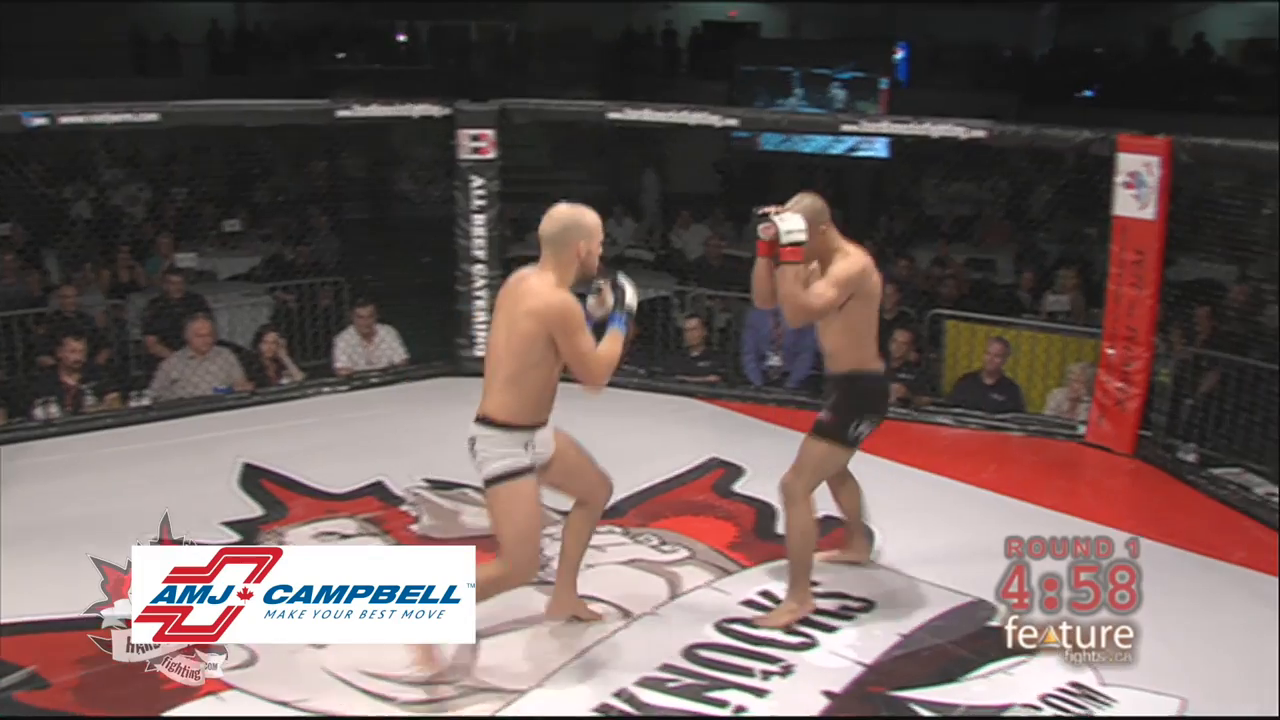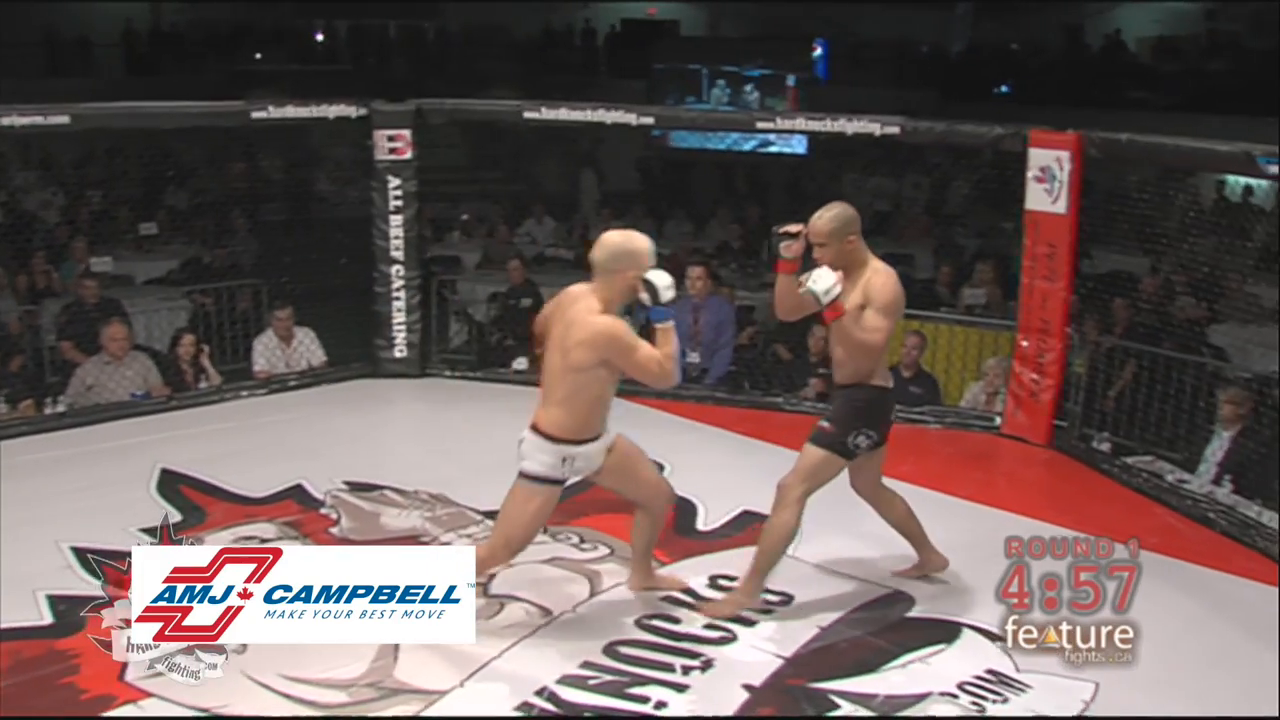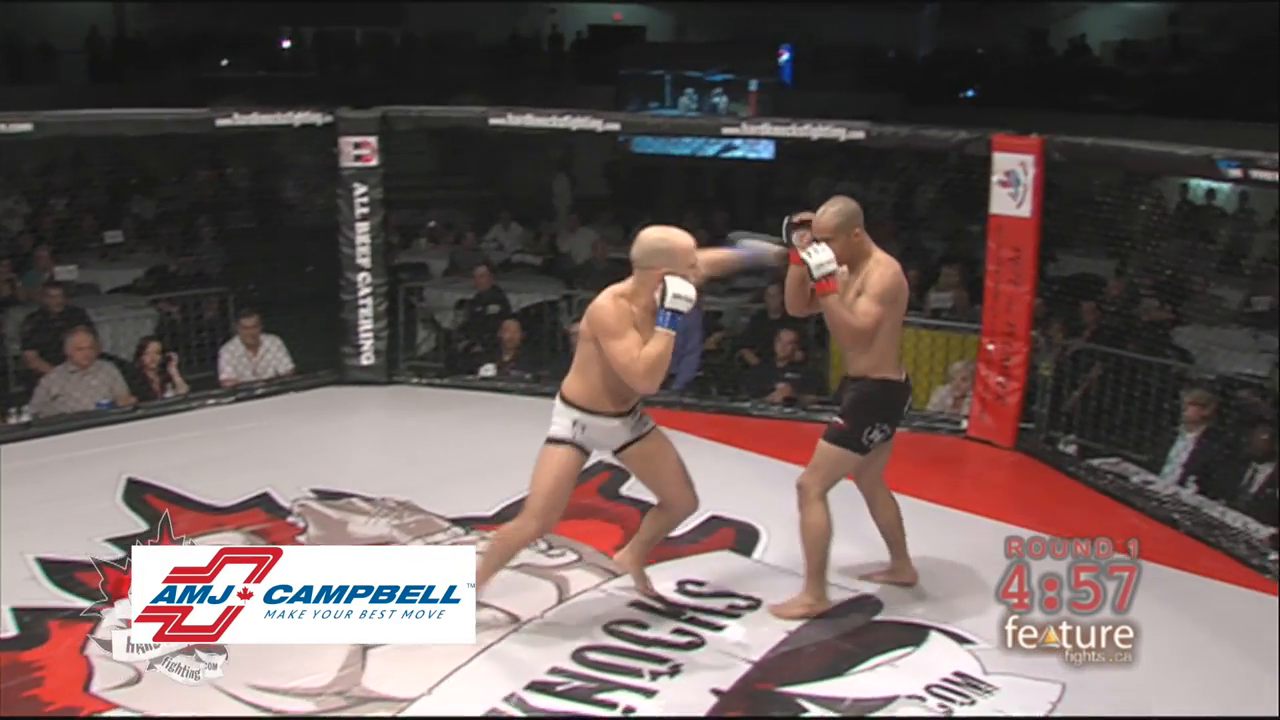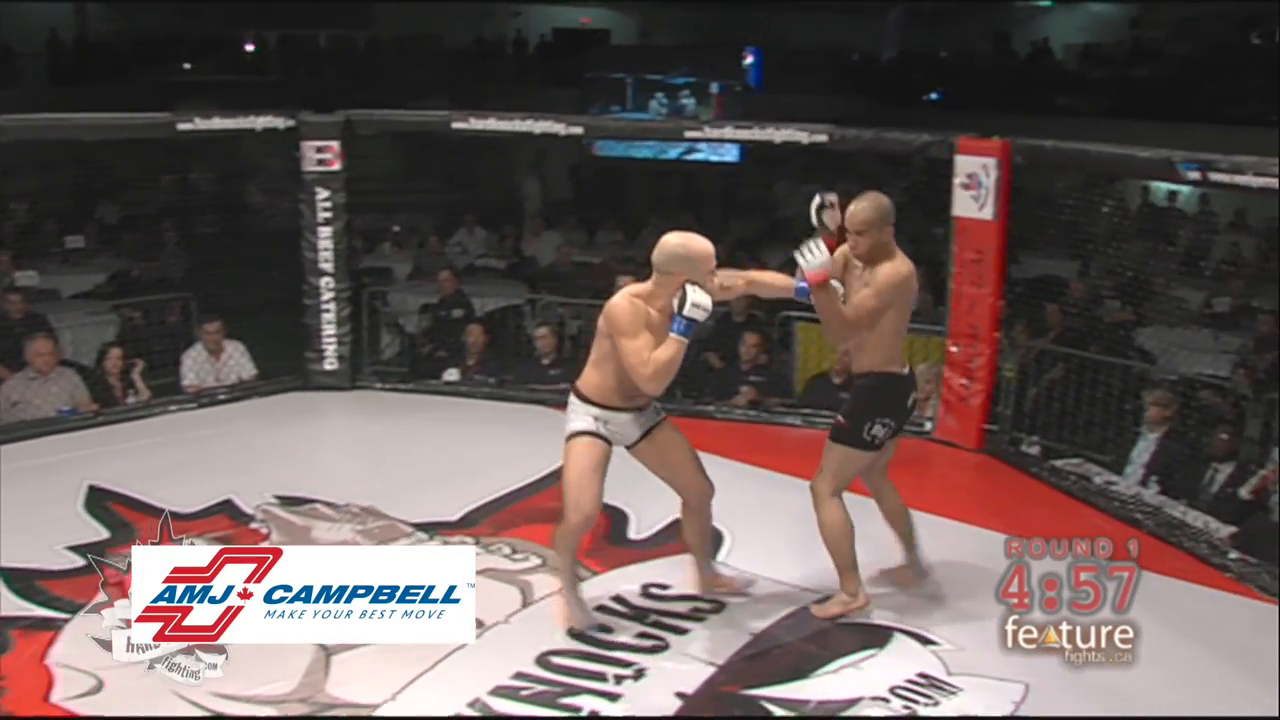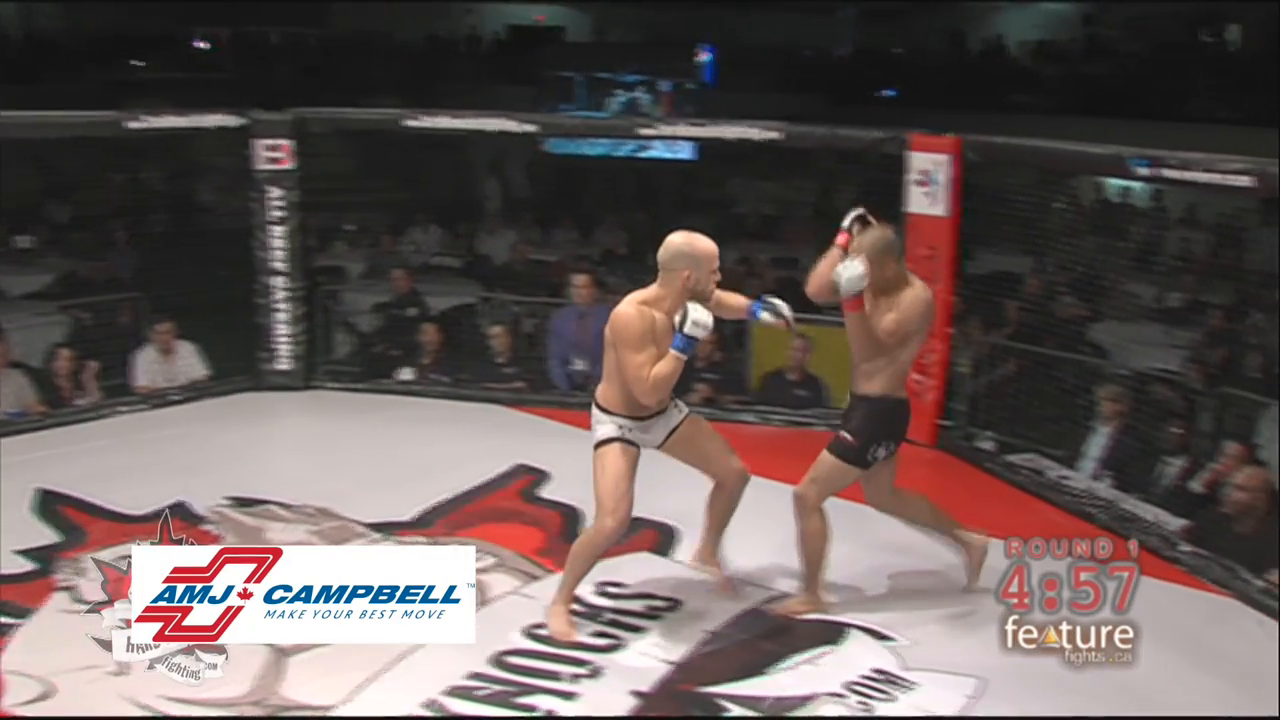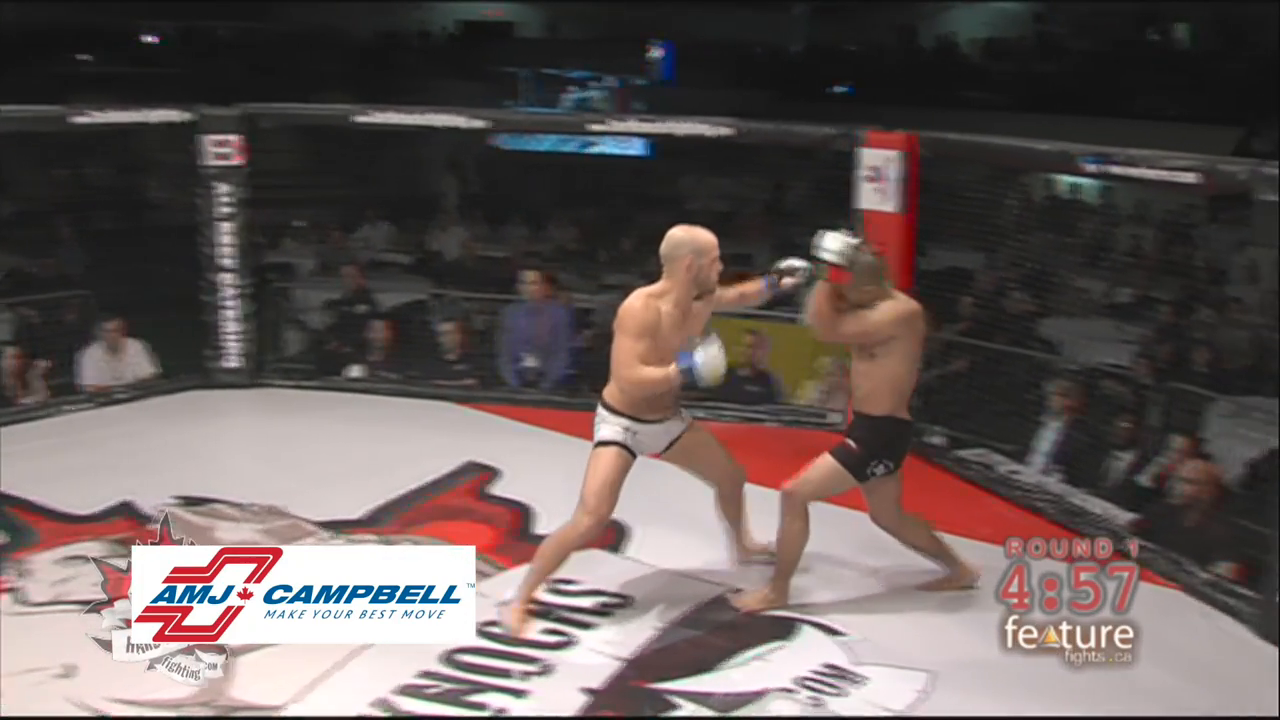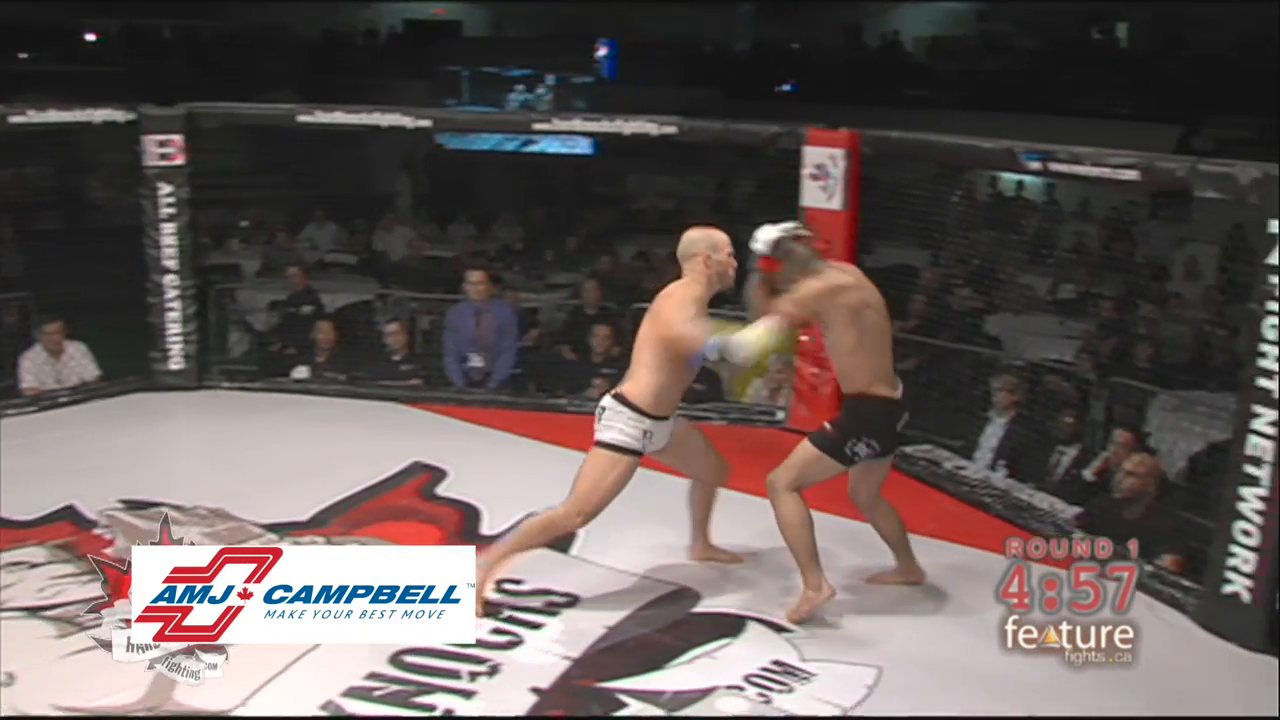
dt=0.4s
person 1, frame 1
left shoulder: (853, 267)
right shoulder: (820, 265)
left elbow: (794, 313)
right elbow: (763, 298)
left wrist: (791, 253)
right wrist: (766, 247)
left hip: (859, 390)
right hip: (851, 384)
left knee: (794, 486)
right knee: (832, 470)
left ankle: (799, 599)
right ankle: (858, 540)
person 1, frame 2
left shoulder: (882, 284)
right shoulder: (837, 274)
left elbow: (867, 356)
right elbow: (785, 312)
left wrist: (832, 307)
right wrist: (788, 261)
left hip: (863, 401)
right hip: (858, 397)
left knee: (791, 490)
right knee: (869, 486)
left ankle: (747, 592)
right ankle: (929, 556)
person 1, frame 3
left shoulder: (883, 274)
right shoulder: (846, 268)
left elbow: (850, 338)
right elbow: (796, 308)
left wrist: (824, 283)
right wrist: (798, 256)
left hip: (876, 394)
right hip: (880, 390)
left knee: (811, 487)
right knee: (870, 483)
left ankle: (814, 594)
right ankle: (901, 567)
person 1, frame 4
left shoulder: (896, 272)
right shoulder: (855, 254)
left elbow: (843, 327)
right elbow: (803, 278)
left wrist: (820, 283)
right wrist: (823, 228)
left hip: (879, 390)
right hip: (887, 386)
left knee: (824, 489)
right knee: (874, 479)
left ankle: (851, 593)
right ankle: (912, 561)
person 1, frame 5
left shoulder: (916, 298)
right shoulder: (869, 282)
left elbow: (867, 351)
right elbow: (816, 291)
left wrist: (852, 301)
right wrist: (844, 241)
left hip: (879, 413)
right hip: (867, 406)
left knee: (807, 496)
right knee: (885, 496)
left ankle: (810, 595)
right ankle: (968, 543)
person 1, frame 6
left shoulder: (902, 313)
right shoulder: (871, 305)
left elbow: (827, 331)
right elbow: (817, 320)
left wrist: (832, 271)
right wrist: (836, 269)
left hip: (881, 432)
right hip: (873, 427)
left knee: (794, 494)
right knee: (889, 515)
left ankle: (777, 589)
right ankle: (960, 571)
person 1, frame 7
left shoulder: (826, 288)
right shoulder: (842, 273)
left elbow: (762, 317)
right elbow: (787, 306)
left wrist: (764, 262)
right wrist: (787, 252)
left hip: (867, 411)
right hip: (889, 407)
left knee: (782, 484)
right knee: (865, 494)
left ankle: (815, 587)
right ankle: (908, 567)
person 2, frame 1
left shoulder: (523, 280)
right shoulder: (556, 305)
right elbow: (595, 376)
left wrist: (594, 313)
right wrist: (619, 321)
left hip: (531, 432)
right hip: (504, 442)
left knee: (597, 490)
right knee: (519, 566)
left ankle: (565, 599)
person 2, frame 2
left shoulder: (575, 296)
right shoulder: (604, 330)
left elbow: (541, 328)
right elbow: (667, 376)
right wrist: (663, 313)
left hip: (593, 440)
right hip: (554, 451)
left knee: (660, 498)
right knee: (503, 550)
left ankle: (642, 574)
person 2, frame 3
left shoulder: (660, 285)
right shoulder: (608, 309)
left elbow: (700, 261)
right elbow: (645, 380)
left wrist: (749, 254)
right wrist: (670, 317)
left hip: (624, 417)
right hip: (578, 419)
left knee: (683, 503)
right knee: (535, 520)
left ankle: (633, 557)
right ankle: (471, 588)
person 2, frame 4
left shoulder: (688, 293)
right shoulder: (625, 308)
left elbow: (747, 280)
right elbow: (653, 381)
left wrist: (806, 286)
right wrist: (684, 325)
left hip: (641, 413)
right hip: (593, 414)
left knee: (699, 492)
right knee: (582, 514)
left ankle: (708, 576)
right ankle: (569, 588)
person 2, frame 5
left shoulder: (692, 300)
right shoulder: (632, 317)
left elbow: (720, 301)
right elbow: (649, 391)
left wrist: (757, 309)
right wrist: (686, 342)
left hip: (665, 413)
right hip: (619, 421)
left knee: (735, 474)
right knee: (613, 521)
left ankle: (708, 553)
right ankle: (560, 603)
person 2, frame 6
left shoulder: (703, 300)
right shoulder: (640, 308)
left elbow: (740, 294)
right elbow: (627, 379)
left wrist: (777, 278)
right wrist: (688, 368)
left hip: (669, 419)
right hip: (622, 422)
left knee: (731, 478)
right knee: (589, 520)
left ankle: (742, 546)
right ankle: (520, 600)
person 2, frame 7
left shoulder: (693, 296)
right shoulder: (683, 294)
right elbow: (675, 332)
left wrist: (708, 351)
right wrist: (718, 344)
left hip: (659, 419)
right hip: (631, 421)
left knee: (714, 470)
right knee: (575, 514)
left ankle: (701, 545)
right ankle: (484, 566)
